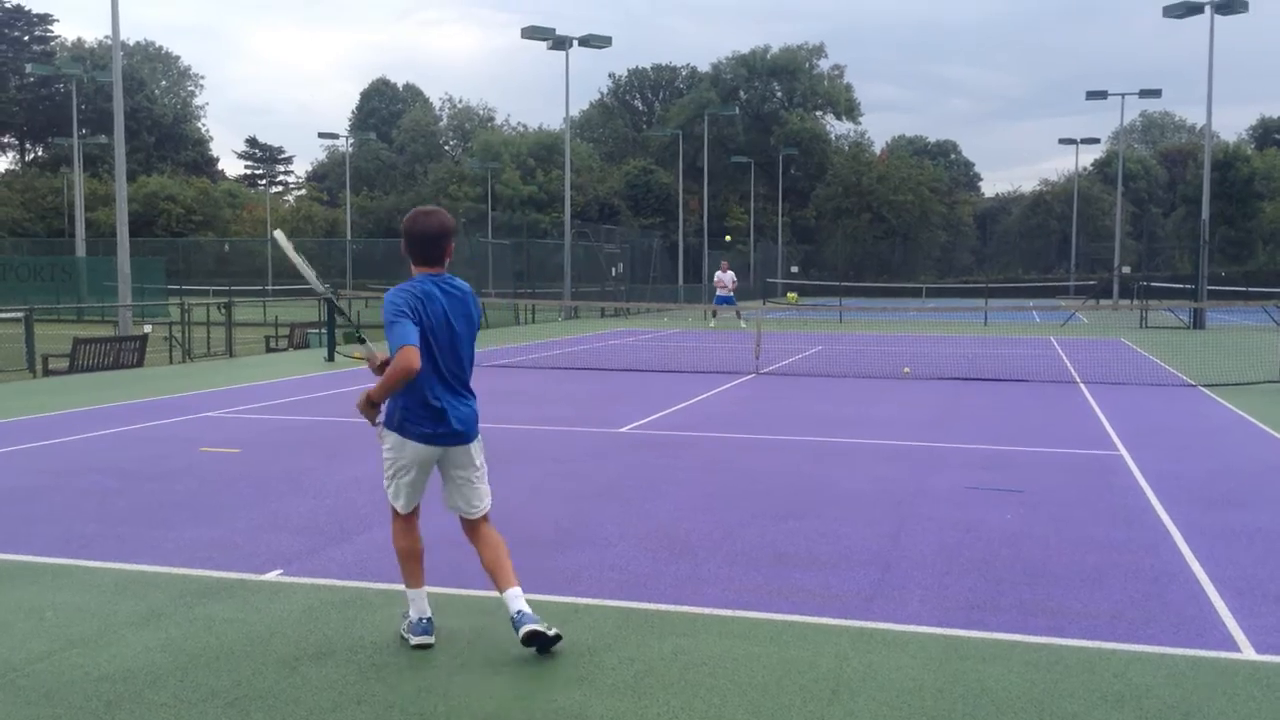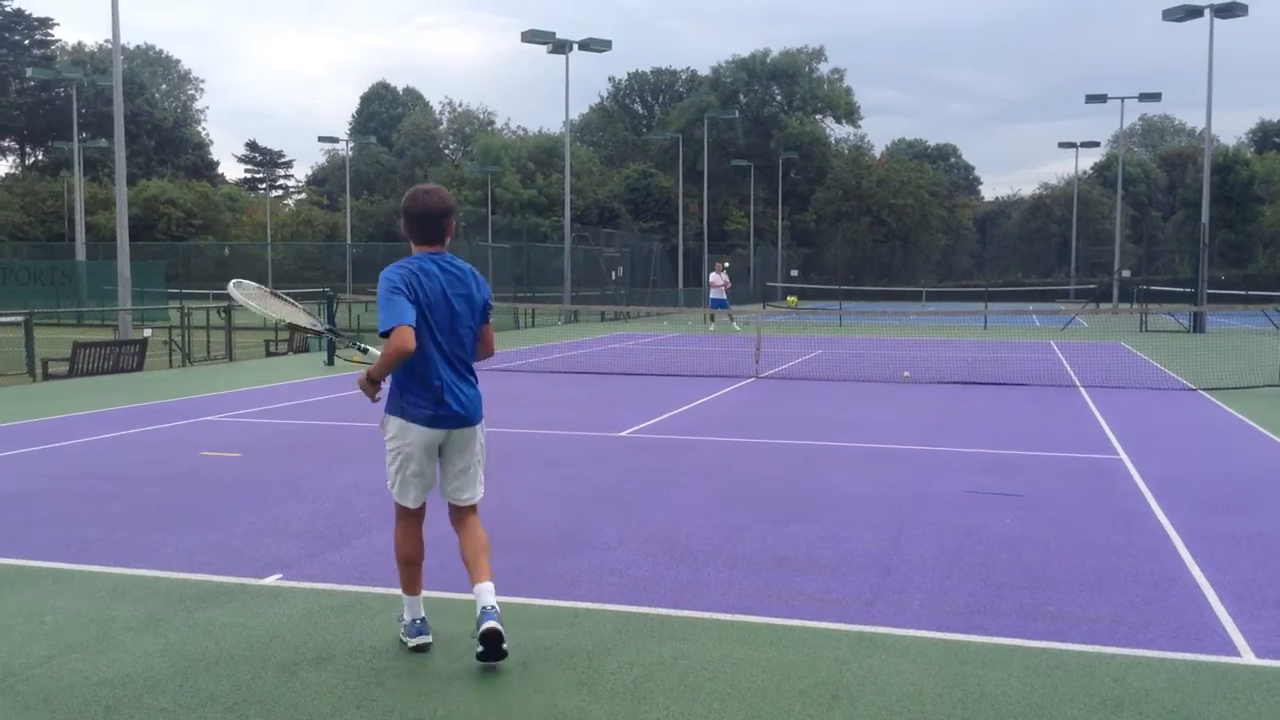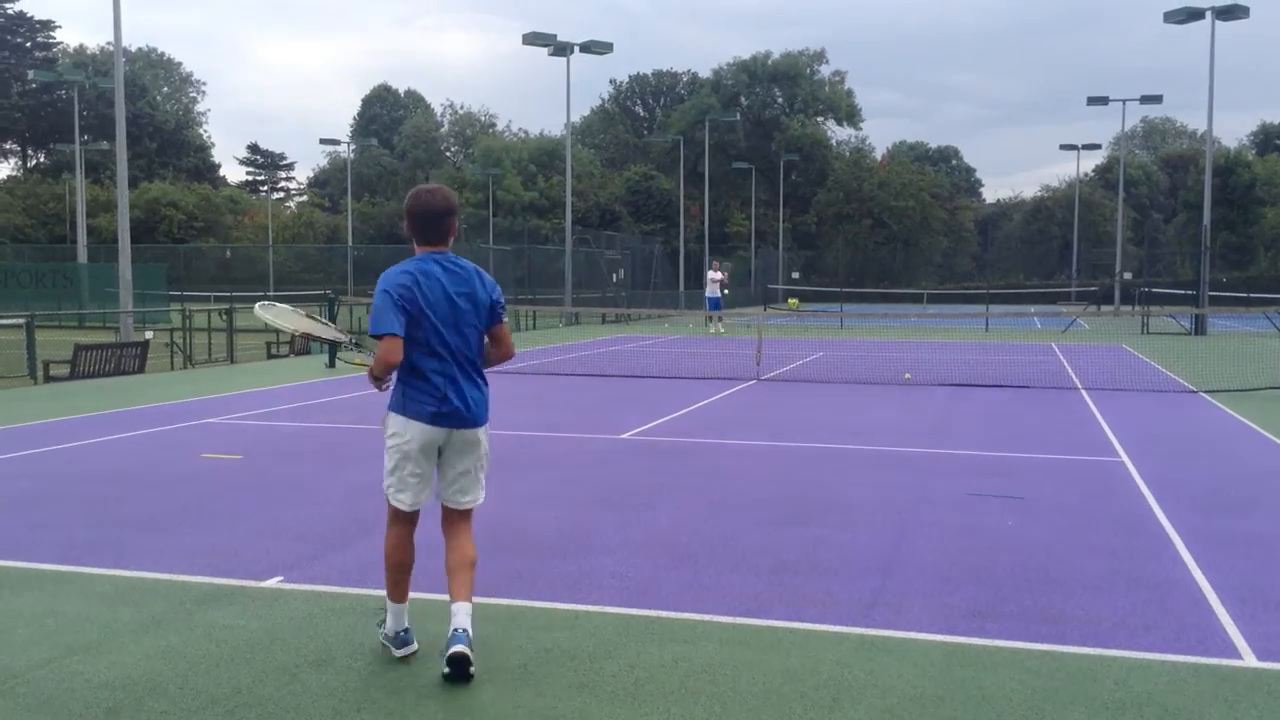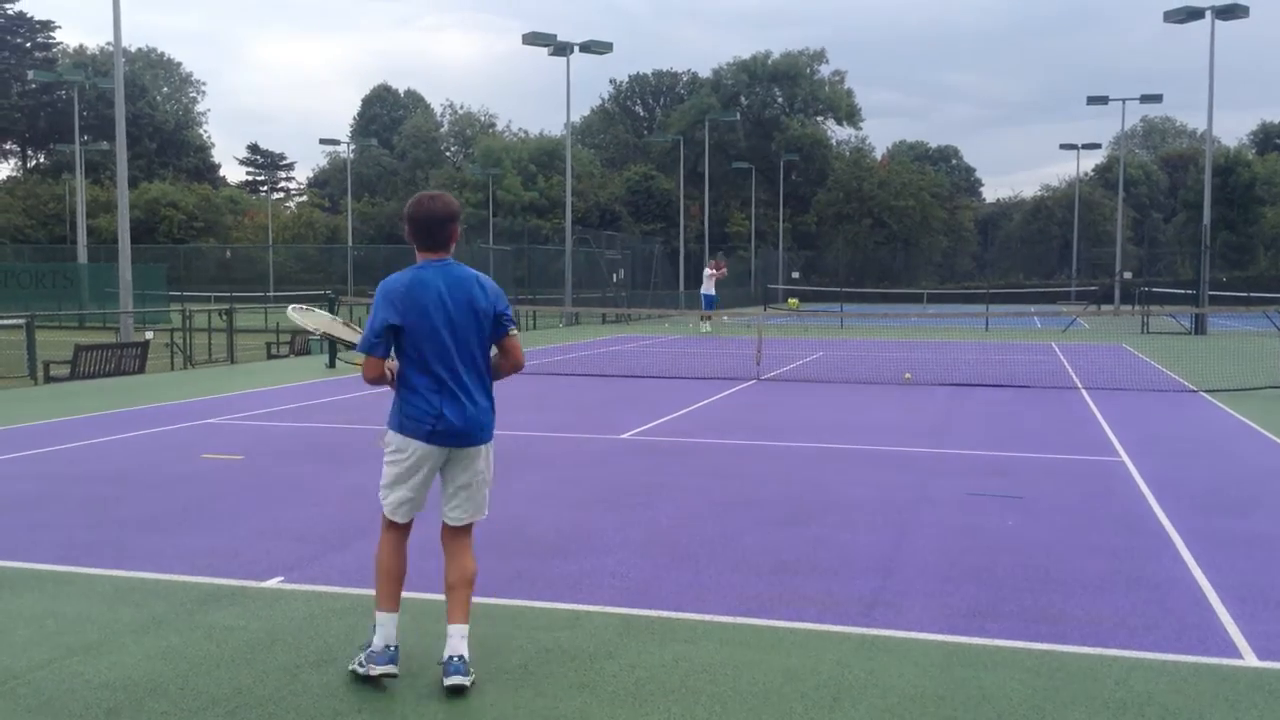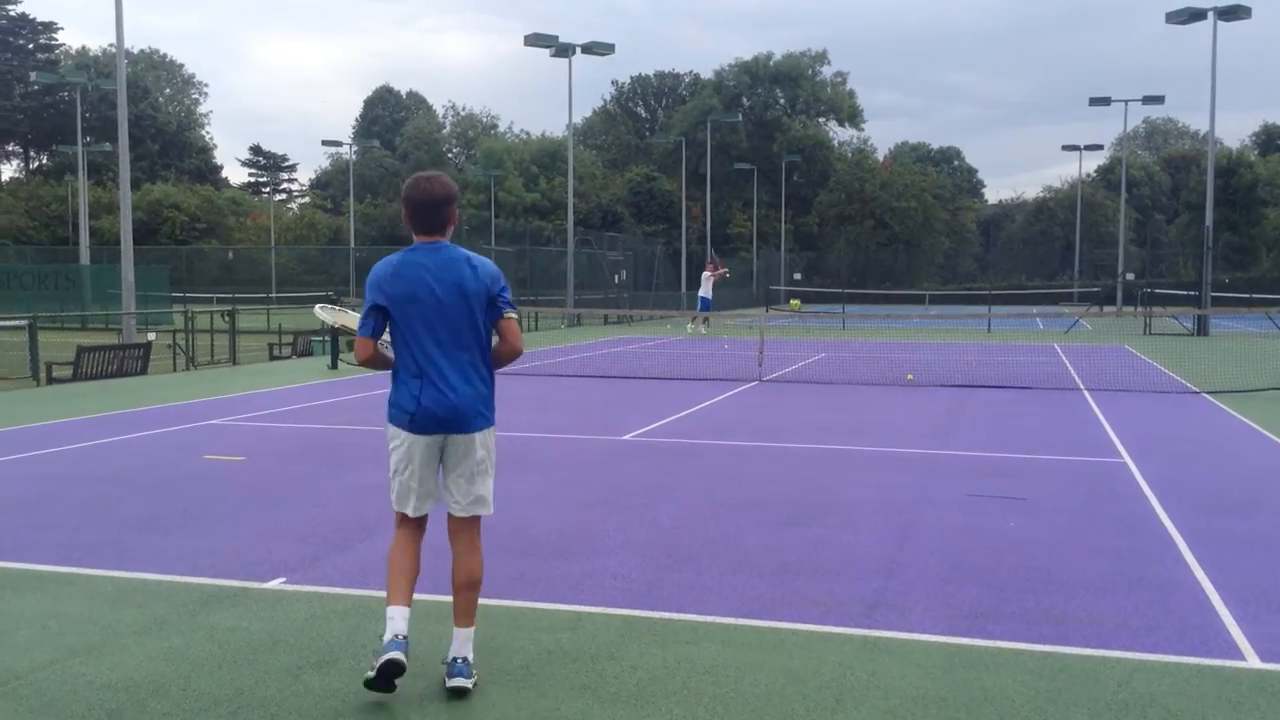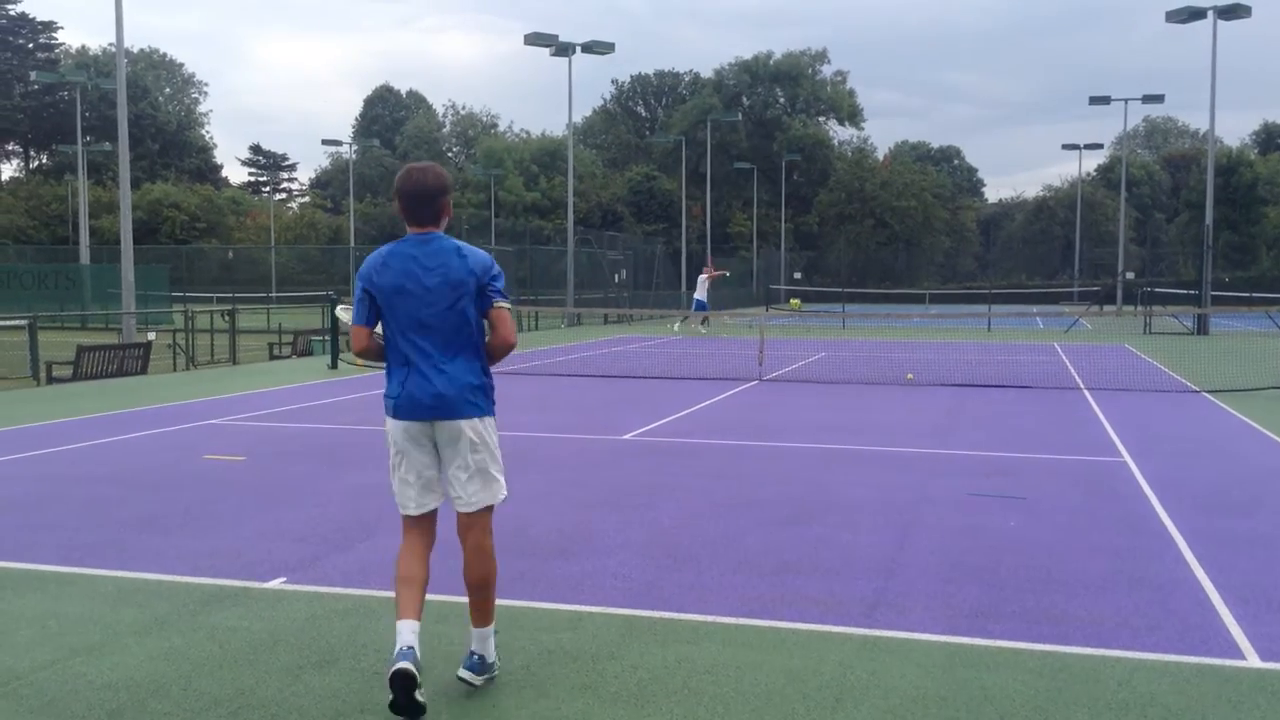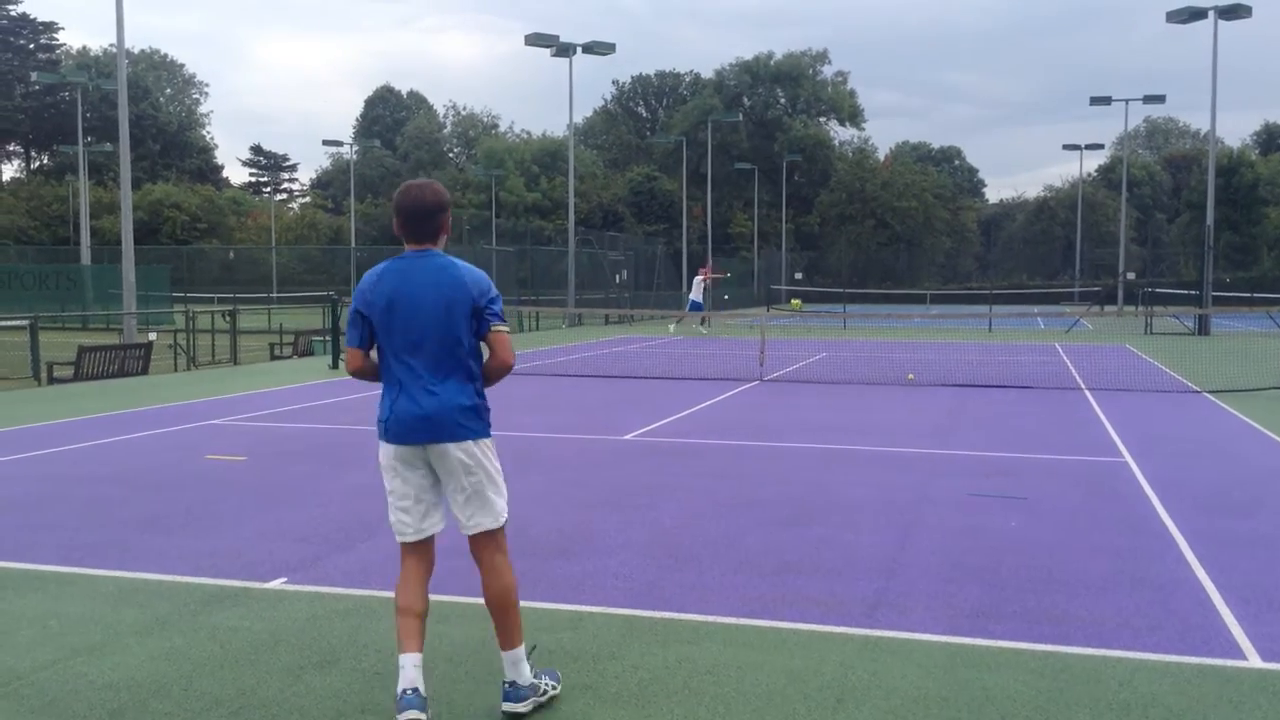
dt=0.1s
person 1, frame 1
left shoulder: (400, 299)
right shoulder: (468, 297)
left elbow: (409, 364)
left wrist: (373, 396)
left hip: (411, 431)
right hip: (462, 429)
left knee: (405, 517)
right knee: (479, 525)
left ankle: (420, 616)
right ankle: (522, 614)
person 1, frame 2
left shoulder: (397, 277)
right shoulder: (474, 279)
left elbow: (402, 344)
right elbow: (485, 348)
left wrist: (372, 376)
left hip: (411, 414)
right hip: (465, 414)
left knee: (409, 517)
right knee: (466, 516)
left ankle: (416, 619)
right ankle: (488, 612)
person 1, frame 3
left shoulder: (396, 281)
right shoulder: (481, 280)
left elbow: (390, 357)
right elbow: (503, 350)
left wrist: (377, 375)
left hip: (415, 416)
right hip: (470, 414)
left knee: (401, 520)
right knee: (458, 524)
left ankle: (398, 626)
right ankle: (460, 633)
person 1, frame 4
left shoulder: (393, 291)
right shoulder: (487, 289)
left elbow: (372, 372)
right elbow: (514, 361)
left hip: (415, 430)
right hip: (473, 430)
left knee: (394, 530)
right knee: (458, 539)
left ankle: (382, 647)
right ankle: (457, 656)
person 1, frame 5
left shoulder: (385, 274)
right shoulder: (484, 271)
left elbow: (365, 354)
right elbow: (513, 346)
left hip: (412, 418)
right hip: (471, 416)
left knee: (408, 529)
right knee: (466, 533)
left ankle: (395, 639)
right ankle: (460, 657)
person 1, frame 6
left shoulder: (376, 266)
right shoulder: (477, 263)
left elbow: (361, 344)
right elbow: (505, 339)
left hip: (406, 411)
right hip: (465, 409)
left knee: (417, 533)
right knee: (476, 528)
left ankle: (405, 654)
right ankle: (482, 652)
person 1, frame 7
left shoulder: (372, 284)
right shoulder: (474, 281)
left elbow: (356, 365)
right elbow: (503, 360)
left hip: (400, 432)
right hip: (462, 428)
left knee: (415, 559)
right knee: (490, 551)
